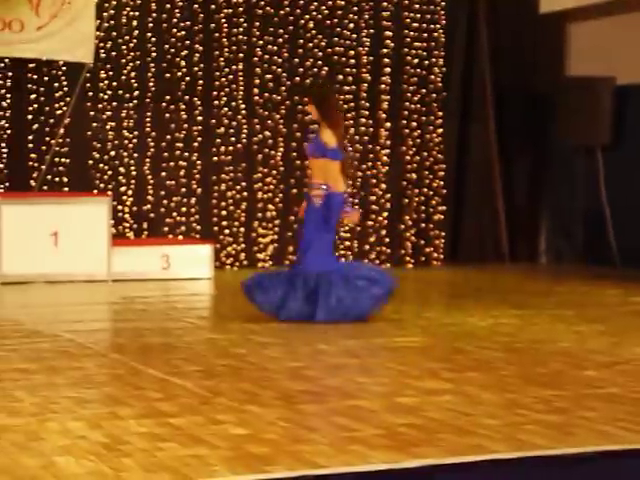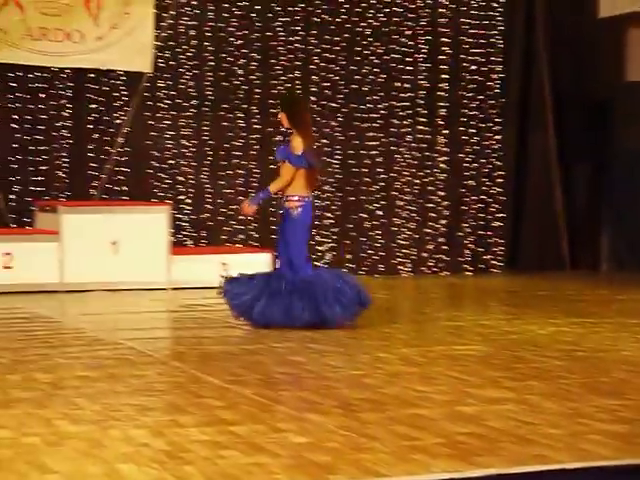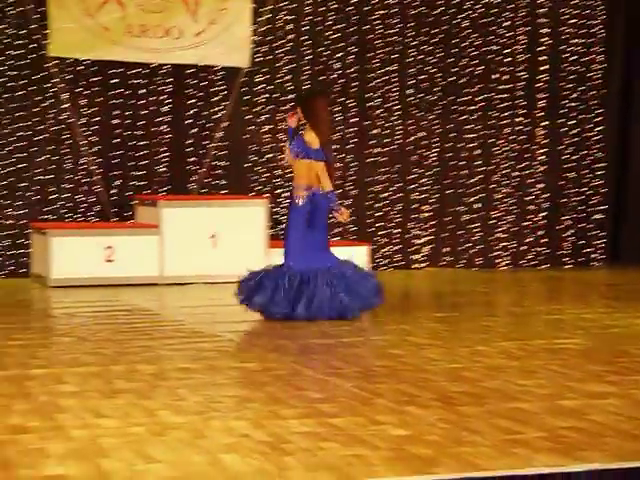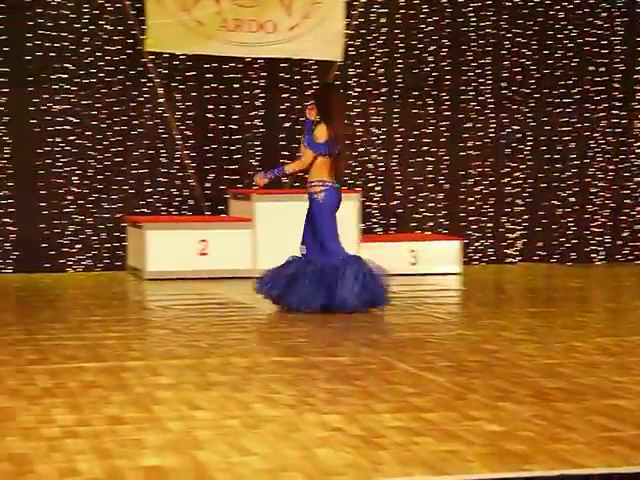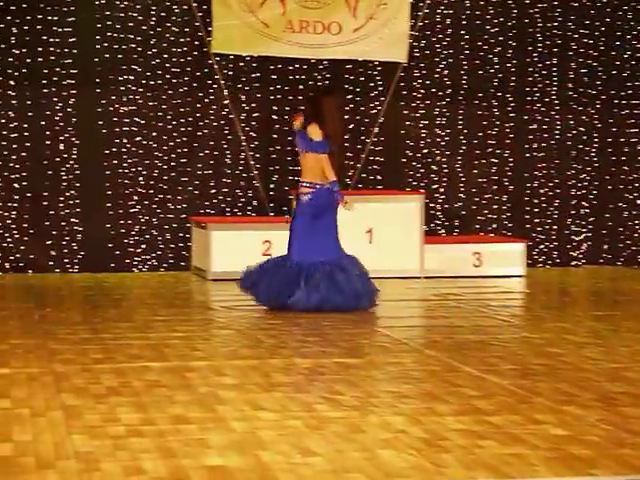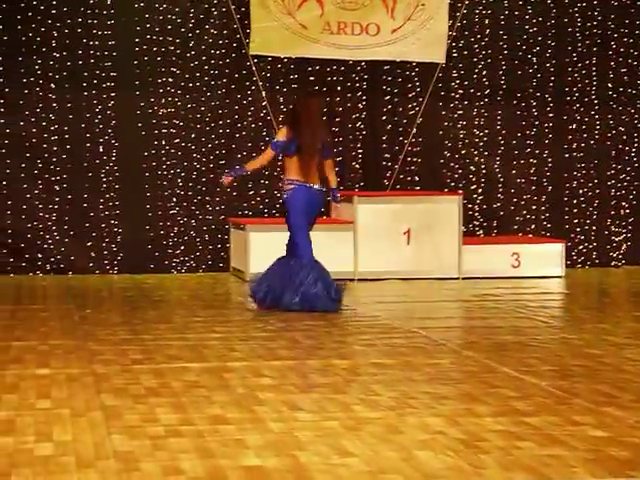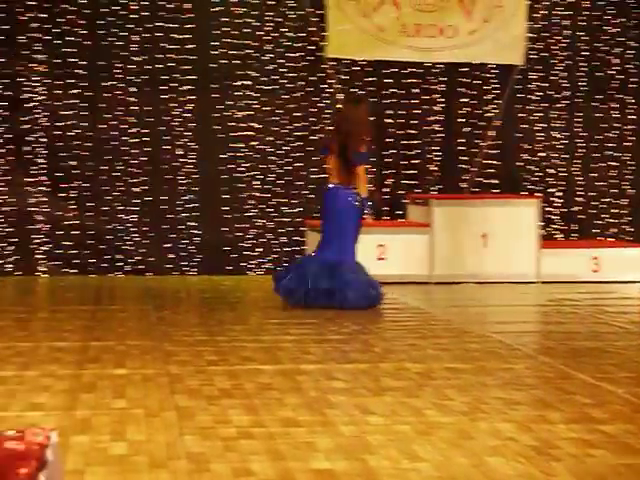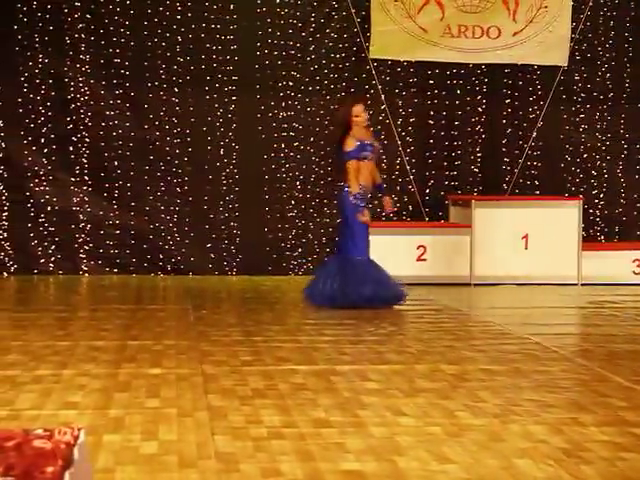
dt=0.5s
person 1, frame 1
left shoulder: (326, 134)
right shoulder: (326, 132)
left elbow: (336, 173)
left wrist: (346, 206)
right wrist: (308, 200)
left hip: (324, 198)
right hip: (320, 197)
left knee: (315, 255)
right knee: (320, 254)
left ankle: (317, 305)
person 1, frame 2
left shoulder: (296, 141)
right shoulder: (301, 140)
left elbow: (285, 179)
left wrist: (256, 200)
left hip: (296, 206)
right hip: (297, 205)
left knee: (297, 261)
right knee: (286, 261)
left ankle: (334, 307)
right ankle: (288, 311)
person 1, frame 3
left shoulder: (310, 135)
right shoulder: (307, 134)
left elbow: (321, 173)
right elbow: (290, 159)
left wrist: (335, 205)
right wrist: (290, 130)
left hip: (306, 198)
right hip: (308, 198)
left knee: (297, 254)
right knee: (317, 253)
left ankle: (290, 305)
person 1, frame 4
left shoulder: (322, 129)
right shoulder: (331, 129)
left elbow: (304, 162)
right elbow: (305, 151)
left wrist: (270, 175)
right wrist: (309, 121)
left hip: (321, 192)
right hip: (326, 192)
left knee: (330, 247)
right knee: (312, 247)
left ankle: (357, 293)
right ankle: (308, 296)
person 1, frame 5
left shoulder: (313, 129)
right shoulder: (324, 131)
left elbow: (325, 163)
left wrist: (338, 193)
right wrist: (298, 130)
left hip: (311, 192)
right hip: (325, 194)
left knee: (300, 247)
right knee: (328, 248)
left ankle: (295, 296)
right ankle: (347, 293)
person 1, frame 6
left shoulder: (287, 132)
right shoulder: (321, 135)
left elbow: (264, 158)
right elbow: (329, 168)
left wrist: (234, 173)
right wrist: (335, 197)
left hip: (295, 192)
right hip: (316, 193)
left knee: (301, 246)
right knee: (297, 243)
left ankle: (313, 295)
person 1, frame 7
left shoulder: (335, 137)
right shoulder: (360, 143)
right elbow: (360, 178)
right wrist: (366, 207)
left hip: (331, 193)
right hip: (350, 197)
left knee: (328, 246)
right knee: (345, 249)
left ankle: (312, 287)
right ankle: (347, 294)
person 1, frame 8
left shoulder: (369, 135)
right shoulder: (351, 142)
right elbow: (351, 177)
left wrist: (384, 194)
right wrist: (361, 207)
left hip: (360, 196)
right hip: (352, 197)
left knee: (349, 247)
right knee: (358, 249)
left ankle: (336, 291)
right ankle: (363, 294)
